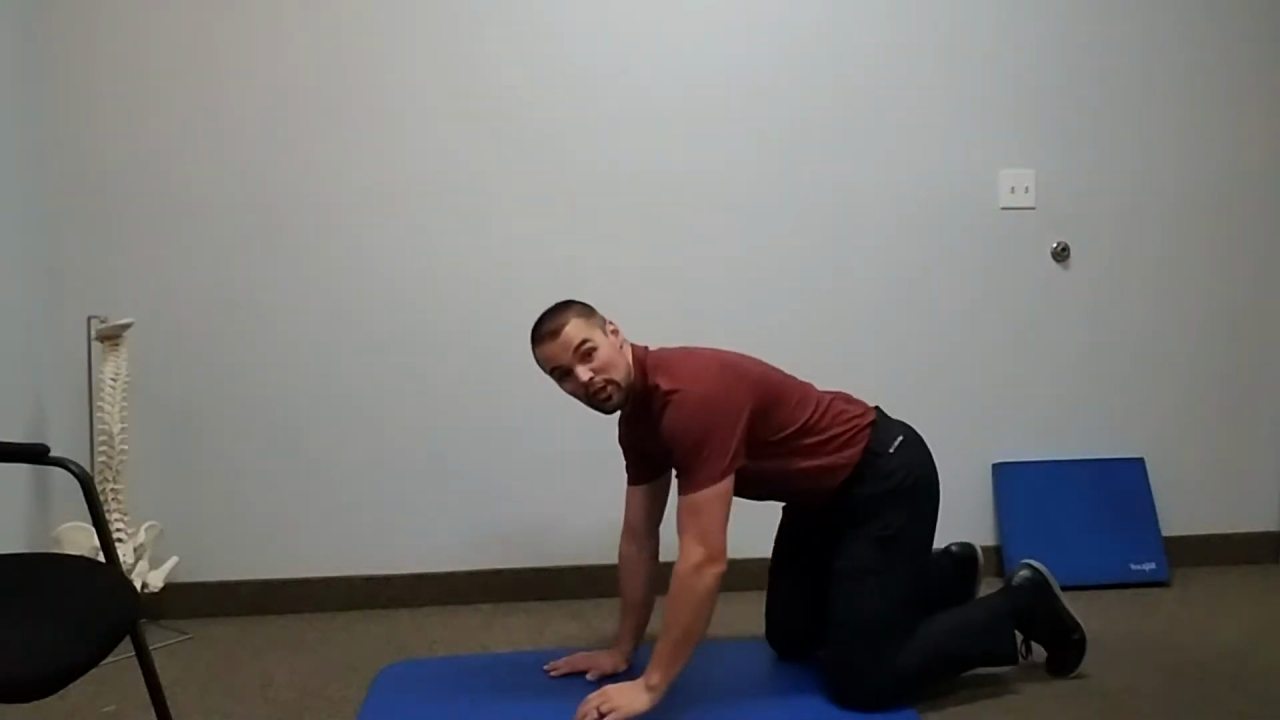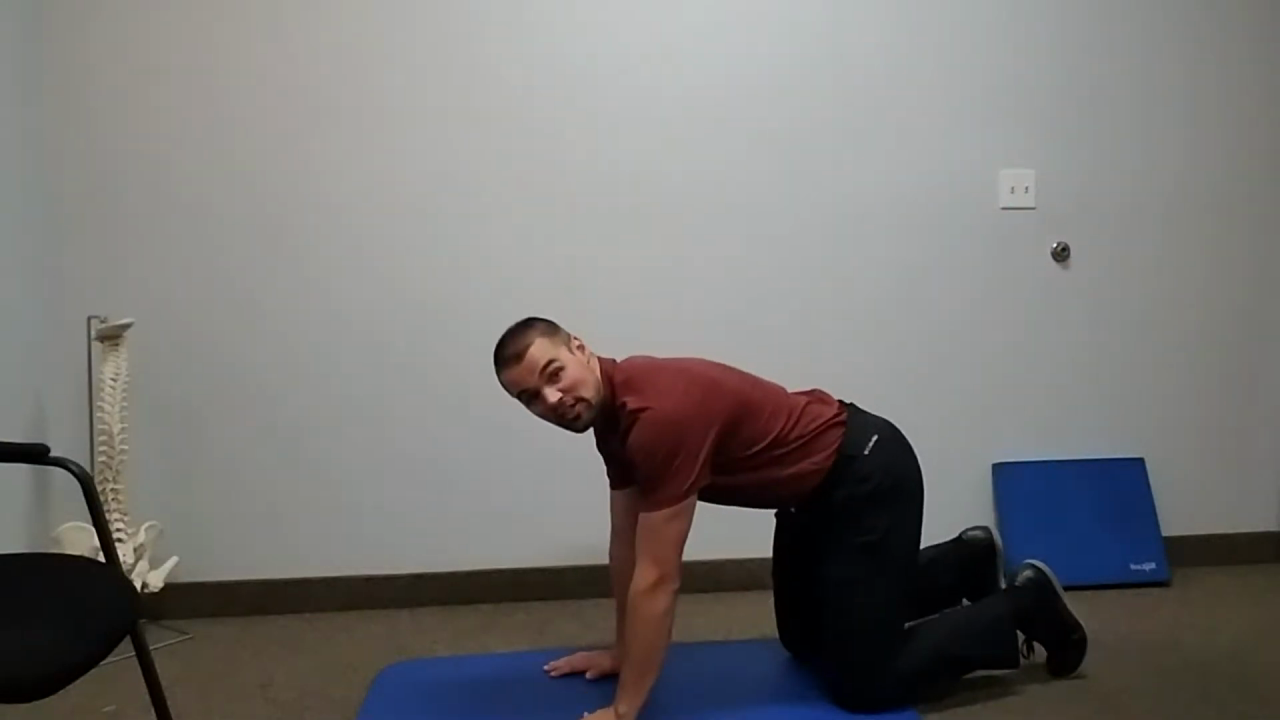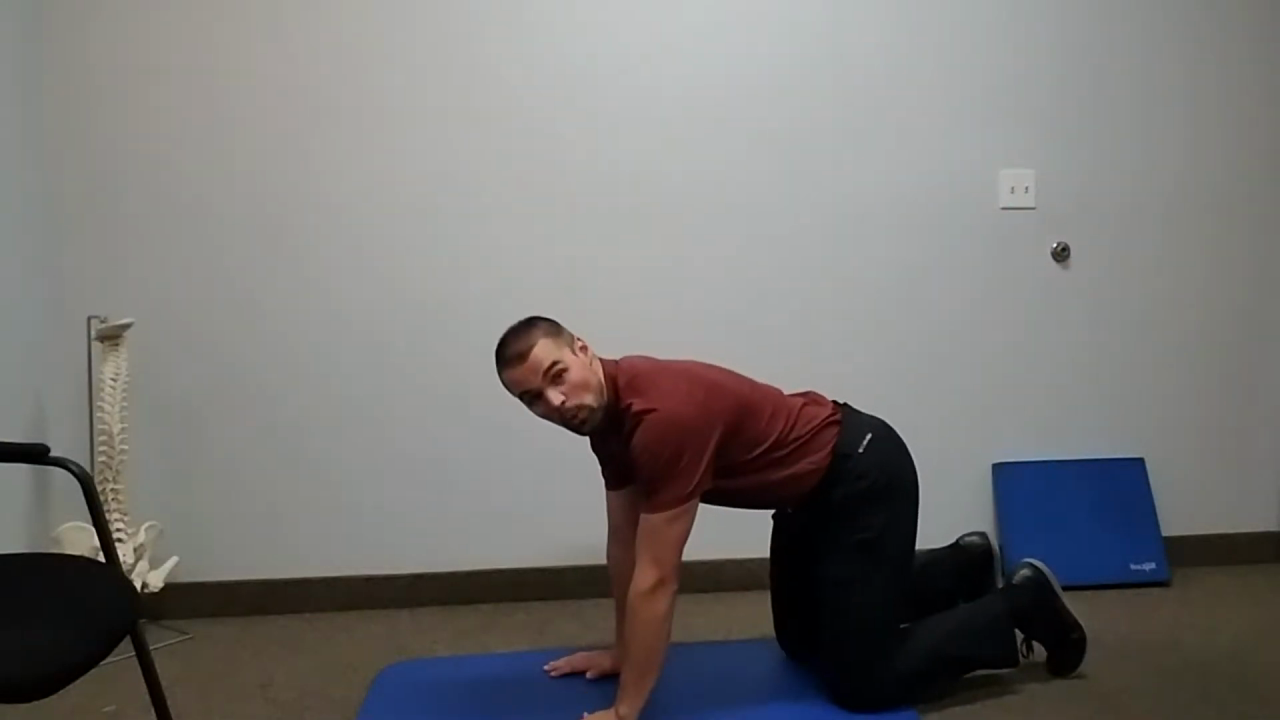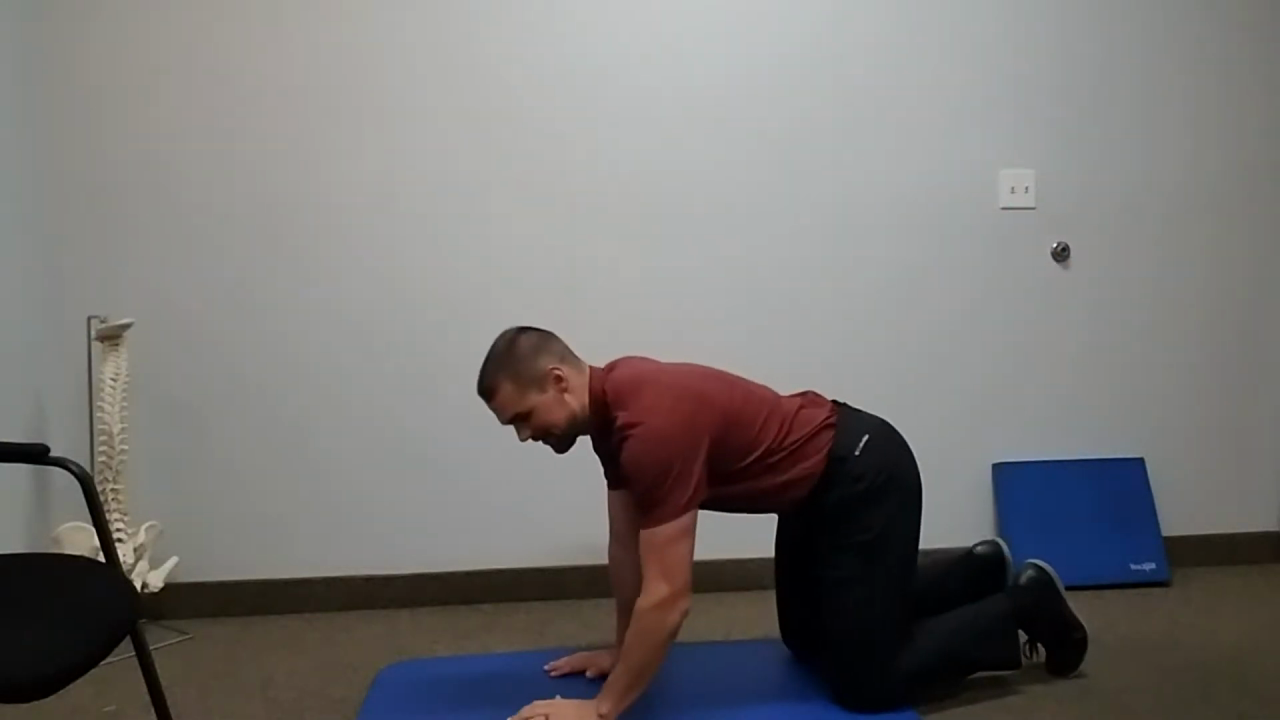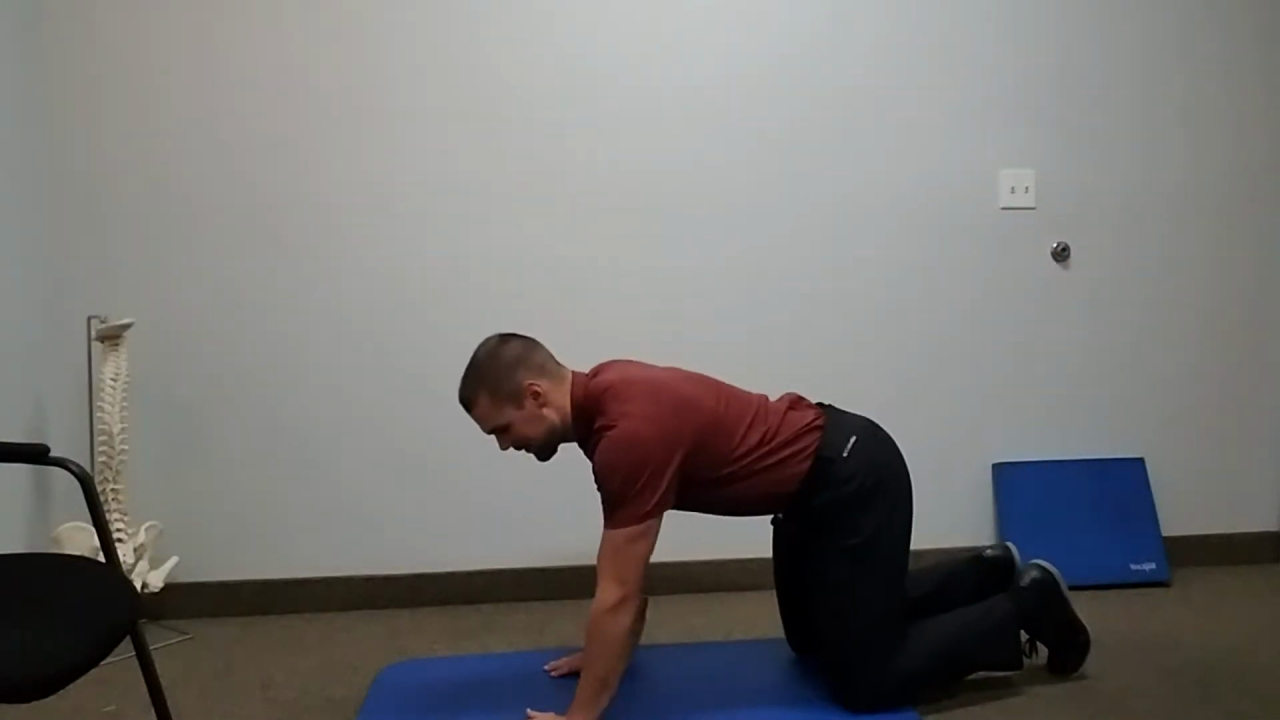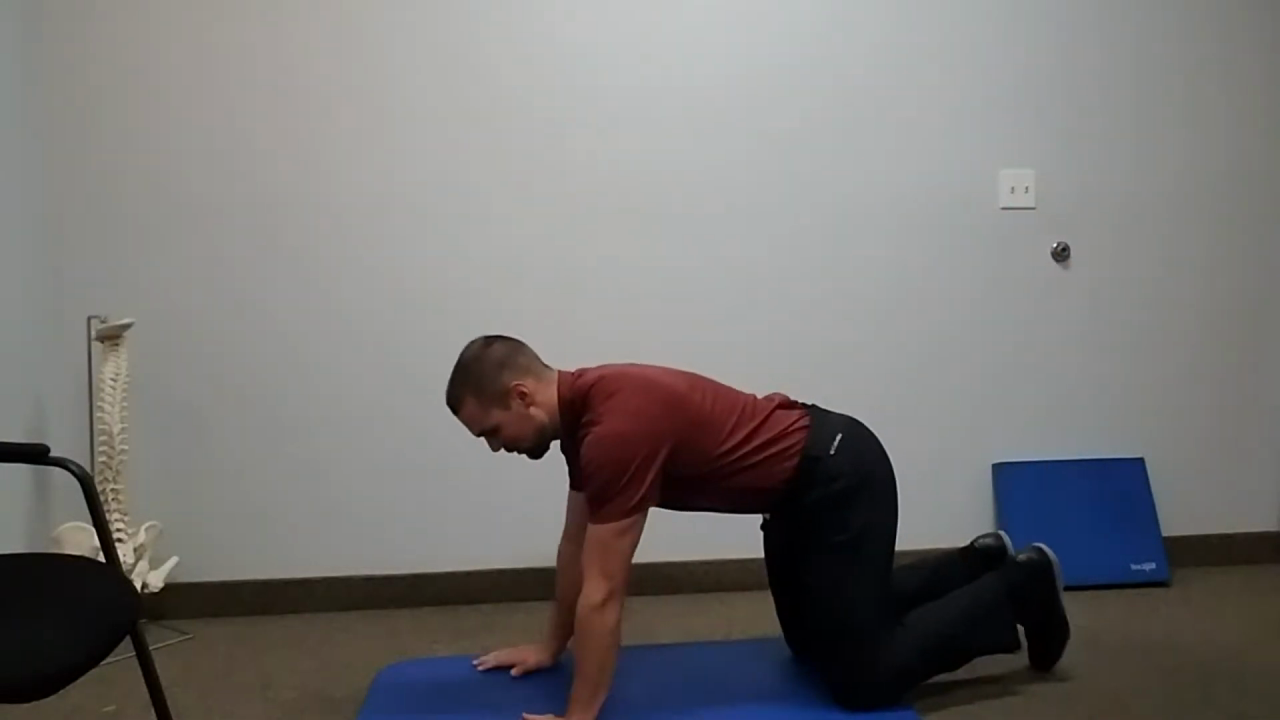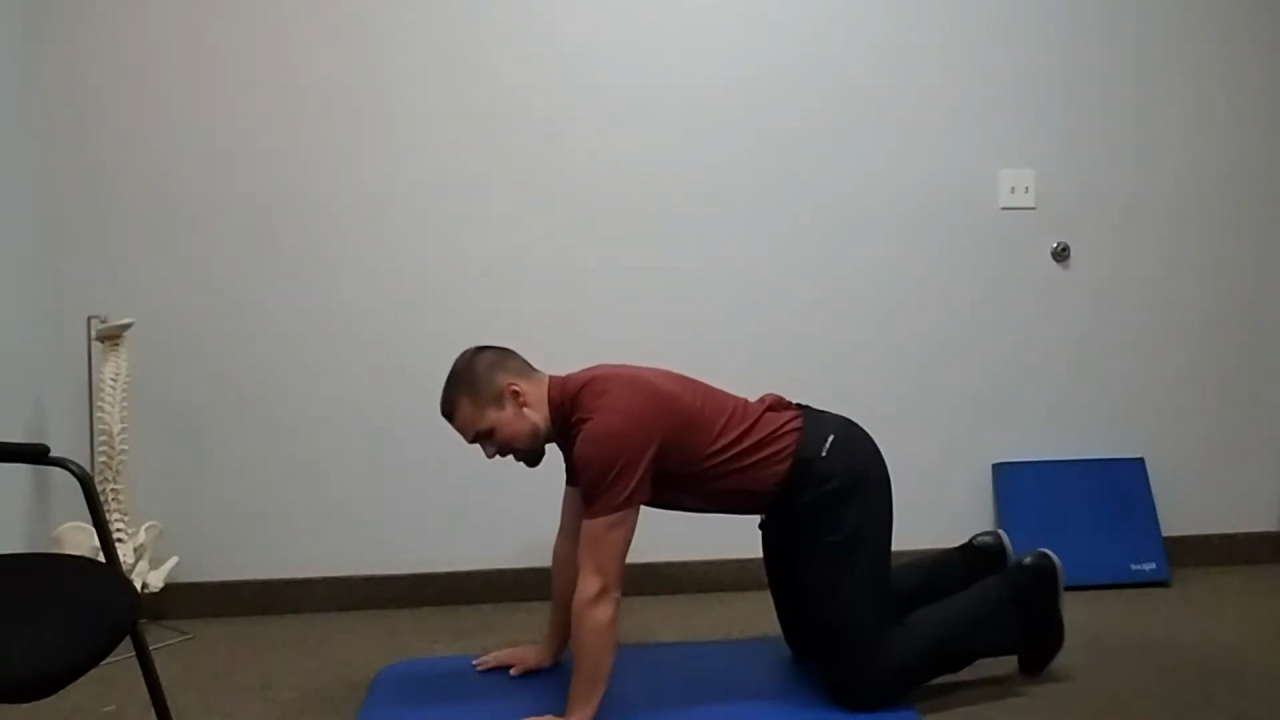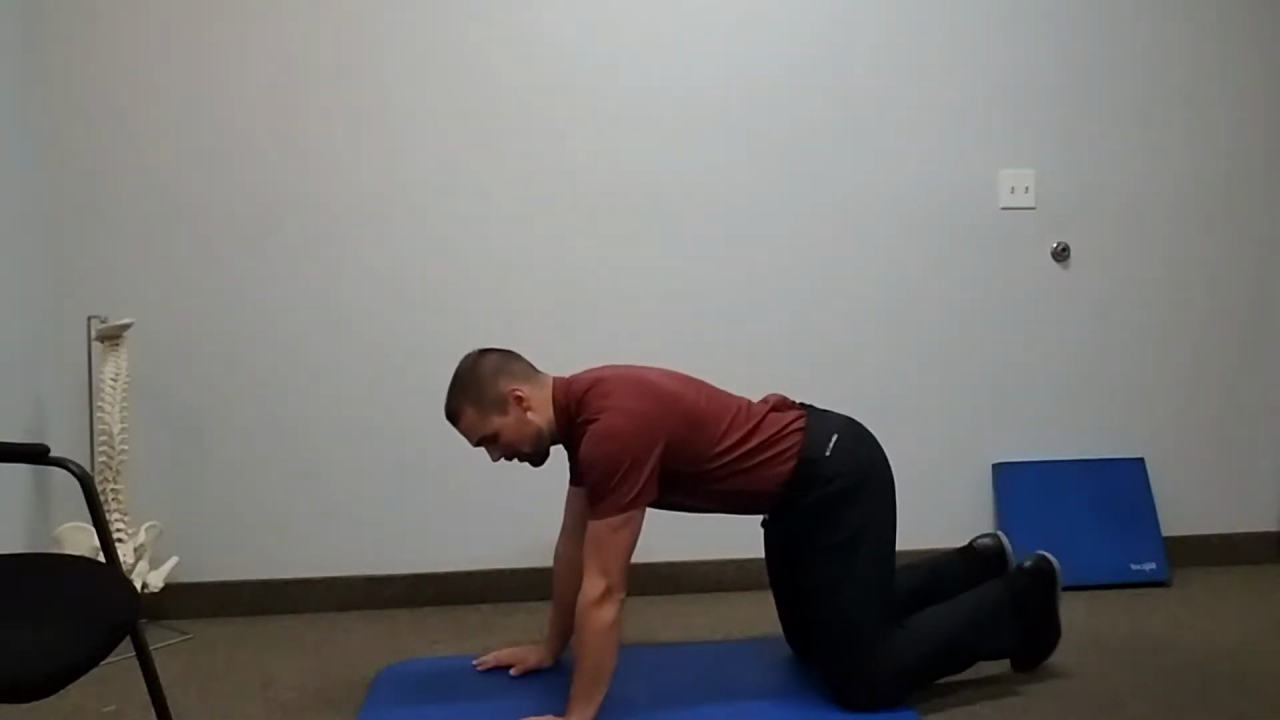
dt=0.4s
person 1, frame 1
left shoulder: (692, 398)
right shoulder: (637, 418)
left elbow: (703, 561)
right elbow: (638, 540)
right wrist: (622, 649)
left hip: (885, 478)
right hip: (824, 488)
right knee: (791, 639)
left ankle: (1021, 606)
right ankle: (947, 575)
person 1, frame 2
left shoulder: (659, 416)
right shoulder: (611, 411)
left elbow: (656, 581)
right elbow: (626, 544)
right wrist: (621, 651)
left hip: (867, 475)
right hip: (814, 484)
right knee: (805, 639)
left ankle: (1023, 606)
right ankle: (966, 563)
person 1, frame 3
left shoulder: (664, 417)
right shoulder: (607, 411)
left elbow: (656, 582)
right elbow: (624, 544)
right wrist: (621, 650)
left hip: (863, 475)
right hip: (811, 486)
right knee: (801, 642)
left ankle: (1020, 604)
right ankle: (962, 567)
person 1, frame 4
left shoulder: (652, 429)
right shoulder: (611, 398)
left elbow: (668, 597)
right elbow: (627, 544)
right wrist: (622, 651)
left hip: (865, 476)
right hip: (817, 480)
right knee: (807, 641)
left ankle: (1024, 604)
right ankle: (976, 574)
person 1, frame 5
left shoulder: (630, 433)
right shoulder: (602, 394)
left elbow: (615, 597)
right elbow: (629, 550)
right wrist: (619, 649)
left hip: (853, 478)
right hip: (815, 478)
right knee: (814, 642)
left ankle: (1025, 605)
right ankle: (985, 575)
person 1, frame 6
left shoulder: (616, 430)
right shoulder: (584, 405)
left elbow: (602, 593)
right elbow: (575, 546)
right wrist: (550, 646)
left hip: (839, 477)
right hip: (801, 480)
right knee: (812, 642)
left ankle: (1016, 587)
right ankle: (975, 567)
person 1, frame 7
left shoulder: (607, 429)
right shoulder: (581, 408)
left elbow: (598, 590)
right elbow: (570, 546)
right wrist: (548, 647)
left hip: (833, 477)
right hip: (799, 479)
right knee: (813, 641)
left ankle: (1020, 593)
right ankle: (976, 564)
person 1, frame 8
left shoulder: (612, 430)
right shoulder: (584, 408)
left elbow: (602, 591)
right elbow: (573, 548)
right wrist: (549, 647)
left hip: (837, 476)
right hip: (801, 478)
right knee: (812, 641)
left ankle: (1020, 593)
right ankle: (975, 567)
